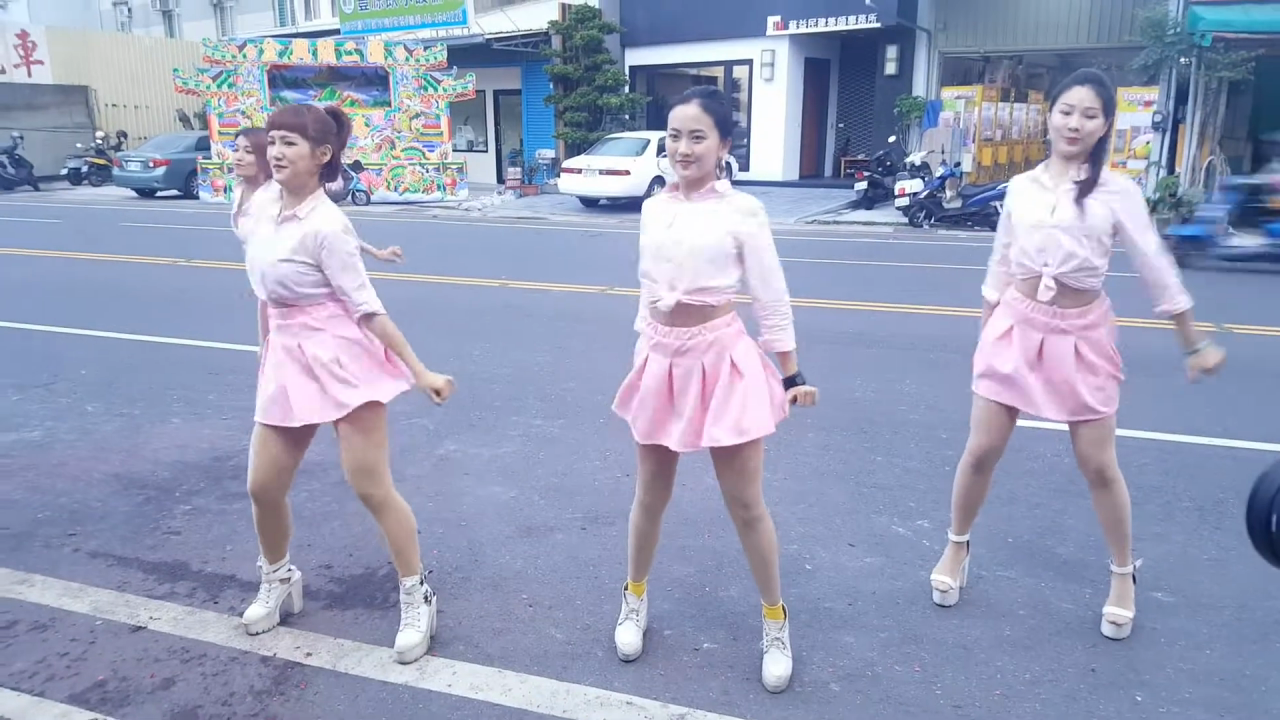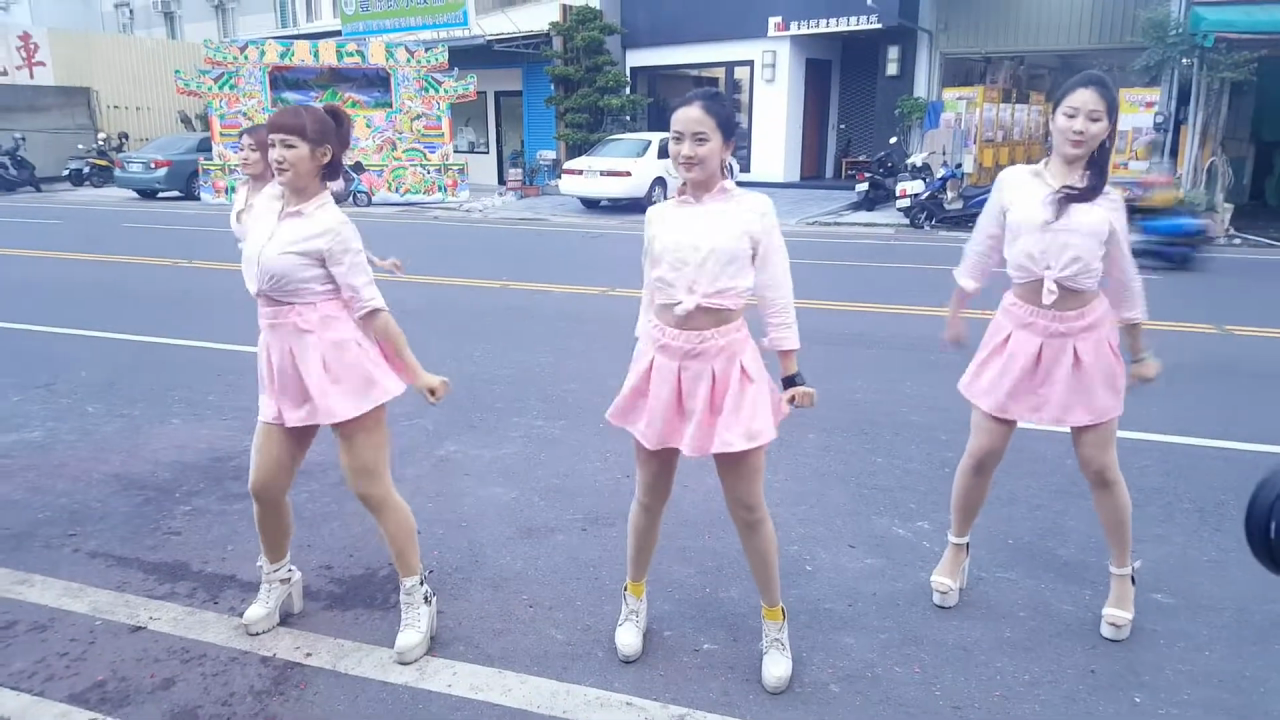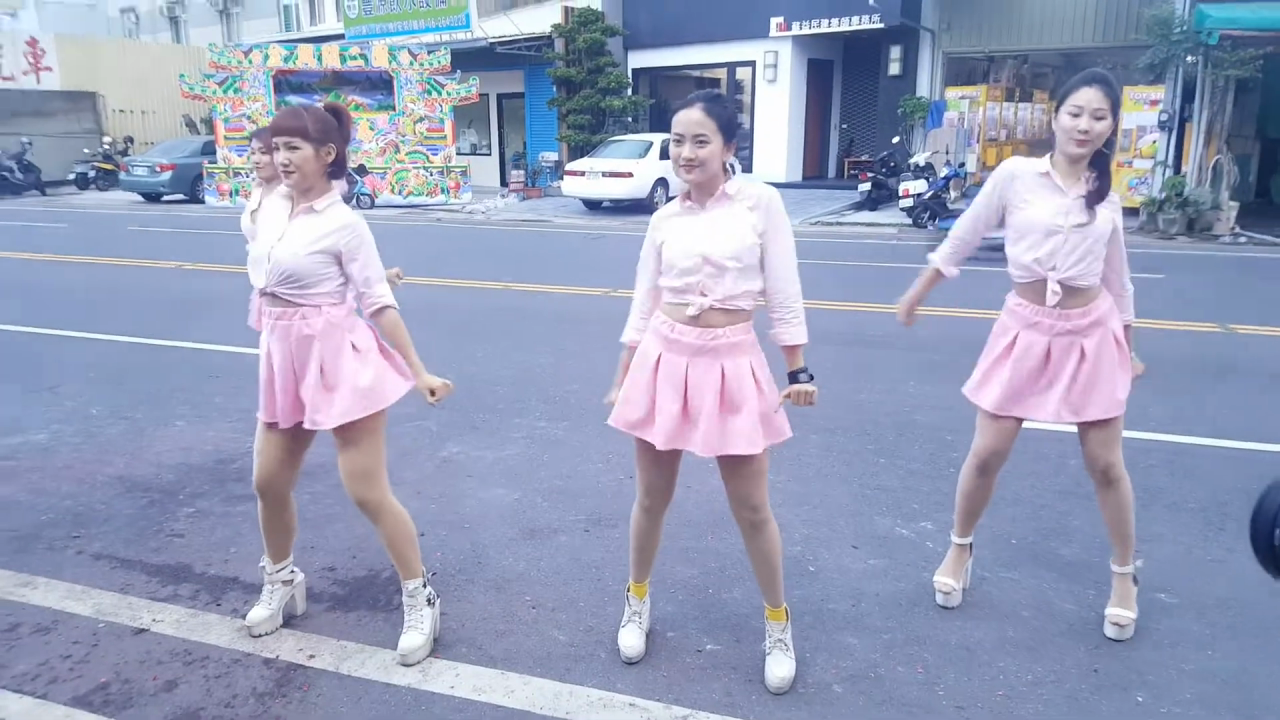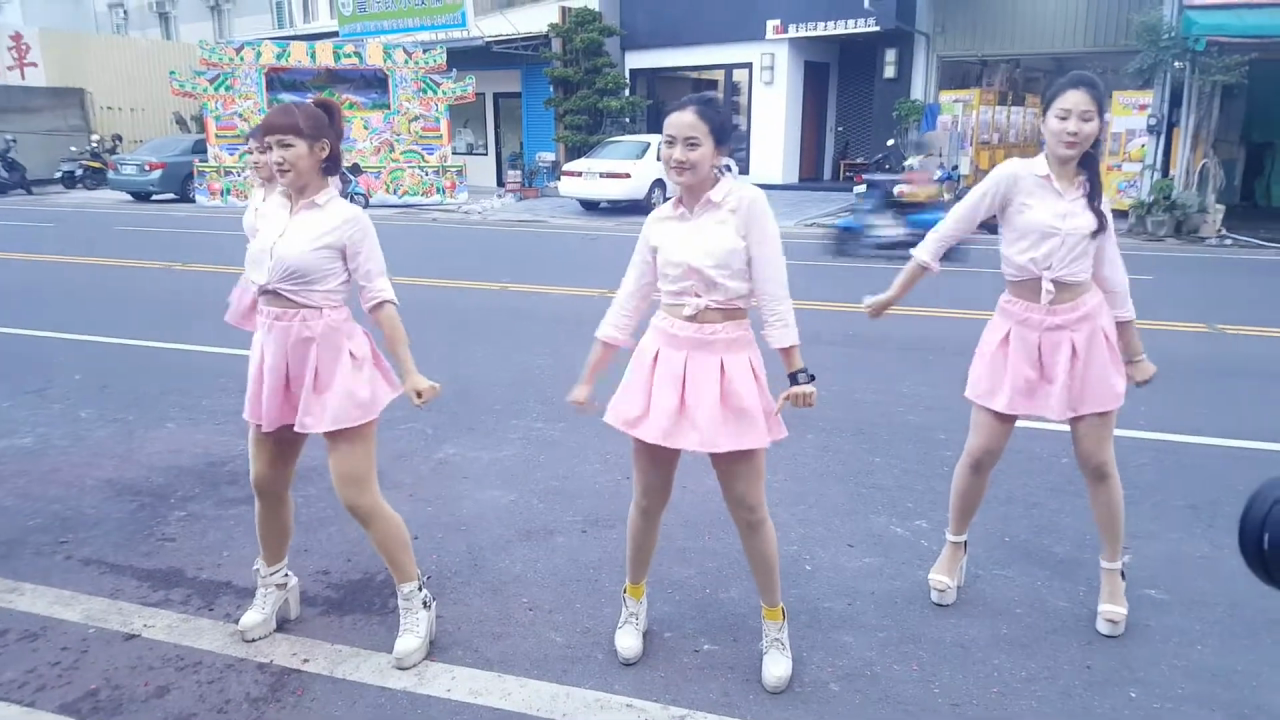
dt=0.1s
person 1, frame 1
left shoulder: (741, 210)
right shoulder: (654, 206)
left elbow: (770, 295)
left wrist: (792, 373)
right wrist: (641, 360)
left hip: (720, 360)
right hip: (660, 358)
left knee: (746, 506)
right knee: (650, 496)
left ankle: (775, 624)
right ankle: (634, 599)
person 1, frame 2
left shoulder: (754, 208)
right shoulder: (660, 214)
left elbow: (777, 296)
right elbow: (651, 297)
left wrist: (792, 373)
right wrist: (639, 370)
left hip: (727, 361)
right hip: (662, 360)
left knee: (748, 510)
right knee: (650, 496)
left ankle: (775, 626)
right ankle: (634, 600)
person 1, frame 3
left shoulder: (760, 202)
right shoulder: (664, 221)
left elbow: (783, 292)
right elbow: (644, 302)
left wrist: (798, 370)
right wrist: (621, 380)
left hip: (732, 362)
right hip: (666, 359)
left knee: (752, 510)
right knee: (651, 499)
left ankle: (778, 627)
right ankle: (637, 602)
person 1, frame 4
left shoulder: (748, 204)
right shoulder: (659, 222)
left elbow: (773, 295)
right elbow: (628, 300)
left wrist: (797, 371)
right wrist: (587, 376)
left hip: (726, 360)
right hip: (664, 356)
left knee: (749, 509)
right knee: (648, 499)
left ankle: (775, 626)
right ankle: (634, 603)
person 2, frame 1
left shoulder: (1115, 189)
right shoulder: (1020, 188)
left elbow: (1154, 266)
left wrist: (1195, 343)
right wrist: (986, 333)
left hip: (1080, 333)
right hip: (1016, 327)
left knee: (1099, 466)
right knee: (981, 451)
left ankle: (1123, 576)
right ankle: (956, 548)
person 2, frame 2
left shoulder: (1109, 198)
right shoulder: (1015, 182)
left elbow: (1126, 278)
right elbow: (983, 252)
left wrist: (1142, 352)
right wrist: (957, 312)
left hip: (1086, 336)
right hip: (1022, 327)
left knee: (1100, 469)
right knee: (980, 456)
left ankle: (1122, 577)
right ankle: (957, 549)
person 2, frame 3
left shoulder: (1105, 197)
right shoulder: (1015, 176)
left elbow: (1117, 277)
right elbow: (962, 239)
left wrist: (1127, 351)
right wrist: (917, 294)
left hip: (1089, 335)
right hip: (1025, 329)
left knee: (1106, 467)
right knee: (986, 455)
left ankle: (1123, 577)
right ankle: (960, 550)
person 2, frame 4
left shoulder: (1095, 197)
right shoulder: (1011, 177)
left elbow: (1110, 275)
right elbow: (946, 233)
left wrist: (1133, 352)
right wrist: (893, 293)
left hip: (1083, 329)
right hip: (1018, 327)
left knee: (1098, 462)
right knee: (981, 453)
left ankle: (1113, 573)
right ankle: (954, 548)
person 3, frame 1
left shoulder: (325, 226)
right shoulder: (262, 206)
left elbow: (366, 307)
left wrist: (420, 371)
left hip: (338, 357)
right hip: (287, 358)
left knee: (372, 488)
right knee: (262, 486)
left ankle: (417, 599)
right ankle: (278, 581)
person 3, frame 2
left shoulder: (332, 227)
right shoulder: (264, 203)
left elbow: (370, 303)
left wrist: (416, 371)
left hip: (336, 356)
right hip: (282, 359)
left knee: (373, 488)
right knee: (264, 486)
left ankle: (417, 599)
right ankle: (278, 581)
person 3, frame 3
left shoulder: (344, 224)
right shoulder: (272, 204)
left elbow: (379, 301)
left wrist: (418, 371)
left hip: (337, 357)
right hip: (282, 358)
left knee: (368, 493)
right knee: (268, 483)
left ankle: (420, 602)
right ankle: (281, 582)
person 3, frame 4
left shoulder: (347, 219)
right shoulder: (268, 207)
left elbow: (381, 298)
left wrist: (410, 371)
left hip: (331, 356)
right hip: (274, 354)
left knee: (359, 496)
right knee: (267, 486)
left ankle: (415, 603)
right ankle: (275, 585)
